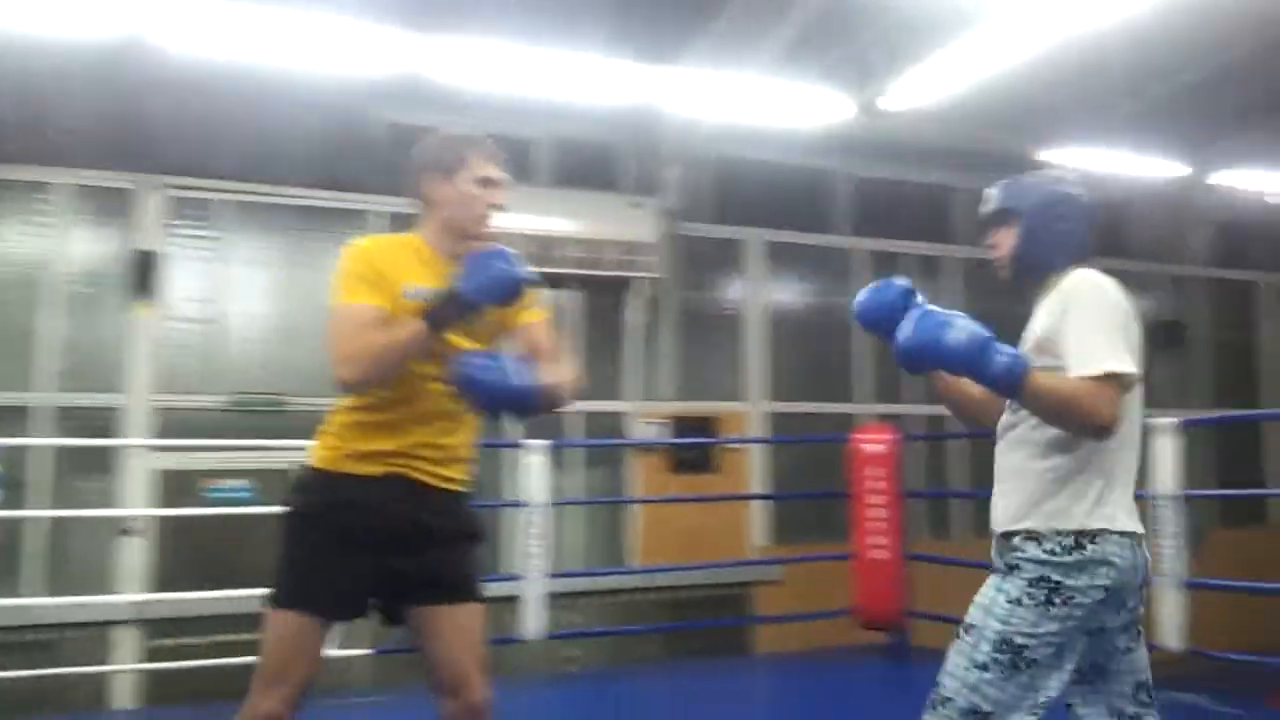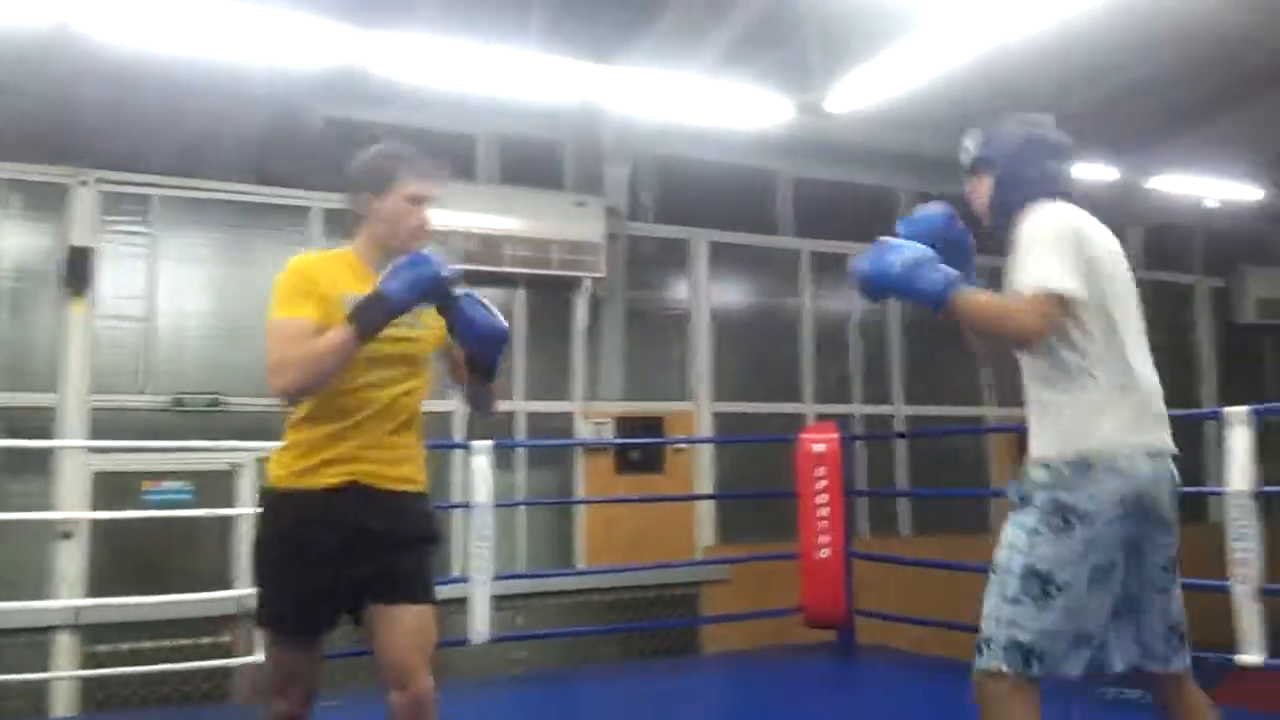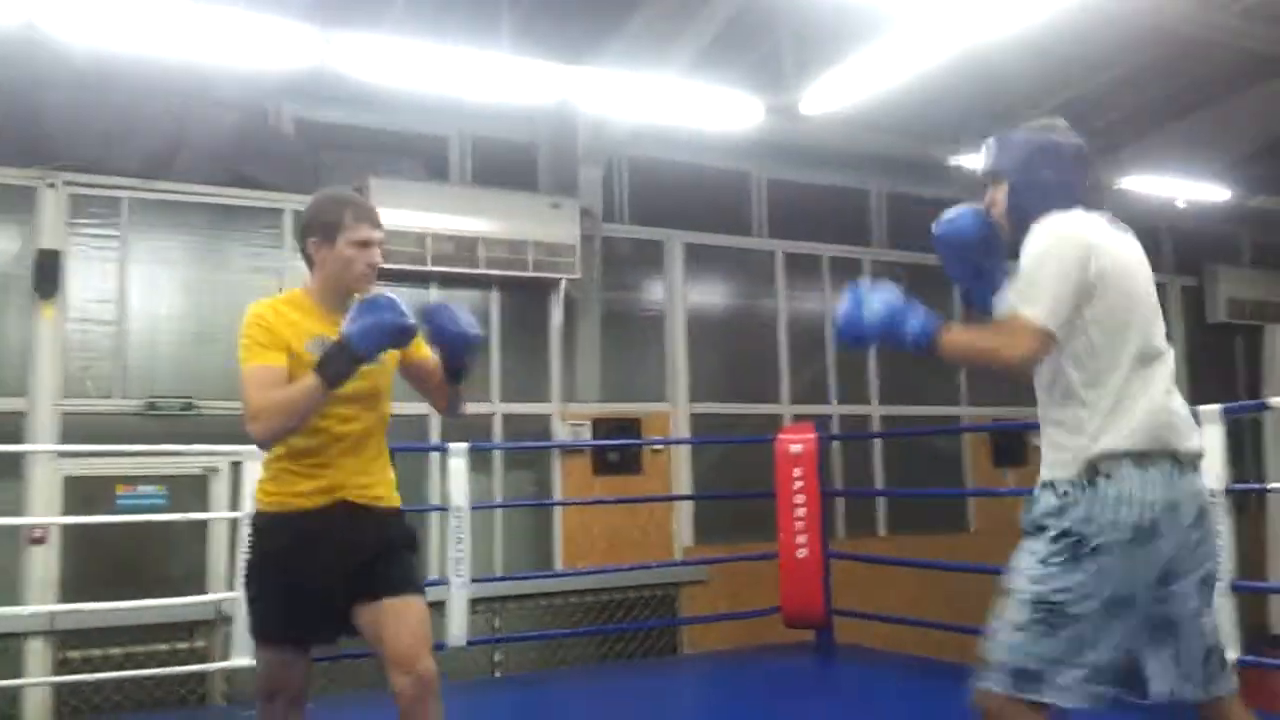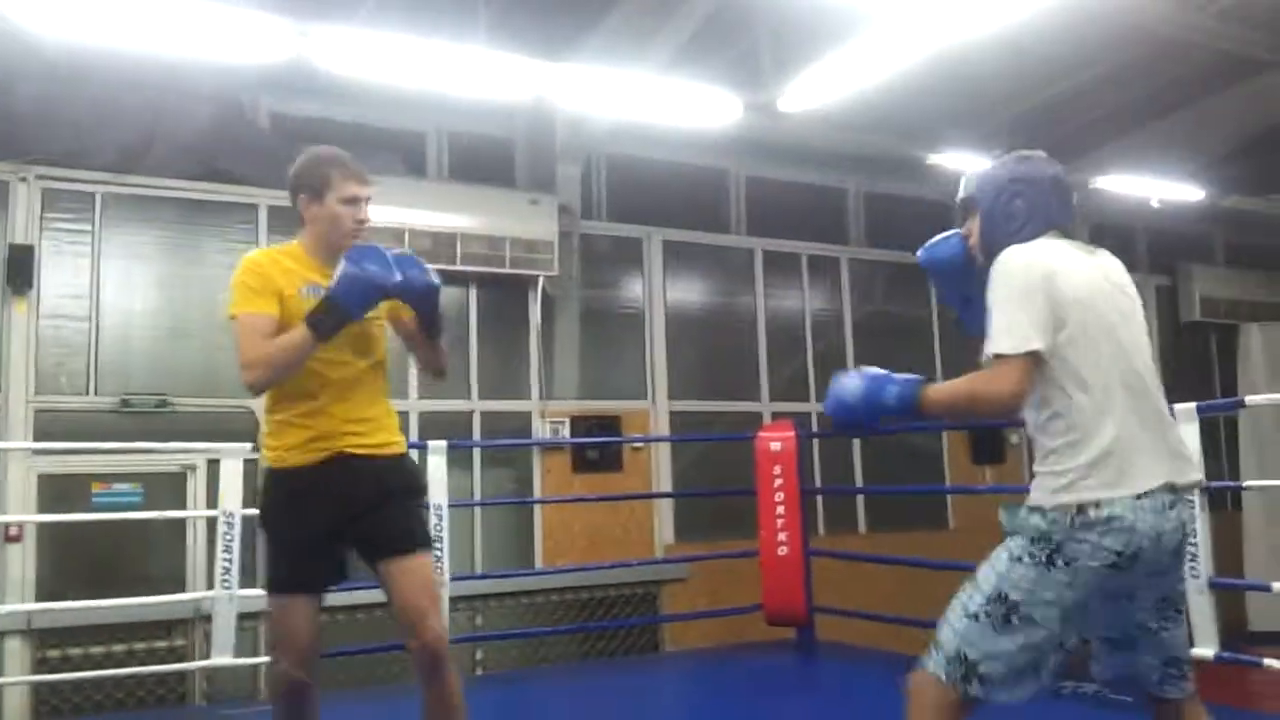
dt=0.2s
person 1, frame 1
left shoulder: (1092, 297)
right shoulder: (1057, 307)
left elbow: (1099, 412)
right elbow: (985, 412)
left wrist: (976, 354)
right wrist: (921, 350)
left hip: (1064, 551)
right hip: (1102, 547)
person 1, frame 2
left shoulder: (1052, 222)
right shoulder: (1082, 234)
left elbow: (1031, 324)
right elbow: (1034, 340)
left wrist: (931, 282)
right wrist: (952, 272)
left hip: (1087, 471)
right hip: (1144, 468)
right knee: (1168, 670)
person 1, frame 3
left shoulder: (1055, 234)
right shoulder: (1116, 239)
left elbow: (1016, 353)
left wrist: (914, 326)
right wrist: (982, 279)
left hip: (1105, 488)
right hip: (1175, 486)
person 1, frame 4
left shoulder: (1022, 264)
right shoulder: (1109, 268)
left elbow: (1006, 388)
left wrist: (896, 394)
right wrist: (973, 301)
left hip: (1083, 517)
right hip: (1162, 508)
person 2, frame 1
left shoulder: (506, 281)
right shoulder: (372, 258)
left elbow: (560, 377)
right elbow: (352, 370)
left wrist: (531, 386)
right wrist: (448, 305)
left hip: (436, 498)
right hip: (344, 486)
person 2, frame 2
left shoulder: (433, 291)
right shoulder: (307, 274)
left elbow: (479, 397)
right elbow: (288, 380)
left wrist: (482, 359)
right wrist: (375, 309)
left hip: (394, 502)
right hip: (305, 500)
person 2, frame 3
left shoulder: (386, 313)
right shoulder: (269, 320)
left elbow: (448, 404)
right elbow: (264, 425)
left wrist: (457, 363)
right wrist: (341, 358)
left hip: (373, 516)
right hip: (291, 523)
person 2, frame 4
left shoulder: (378, 271)
right shoulder: (263, 269)
left elbow: (435, 364)
right elbow: (255, 373)
left wrist: (427, 311)
right wrist: (330, 311)
left hip: (381, 464)
right hip: (300, 472)
left knee: (431, 637)
right knee: (294, 662)
